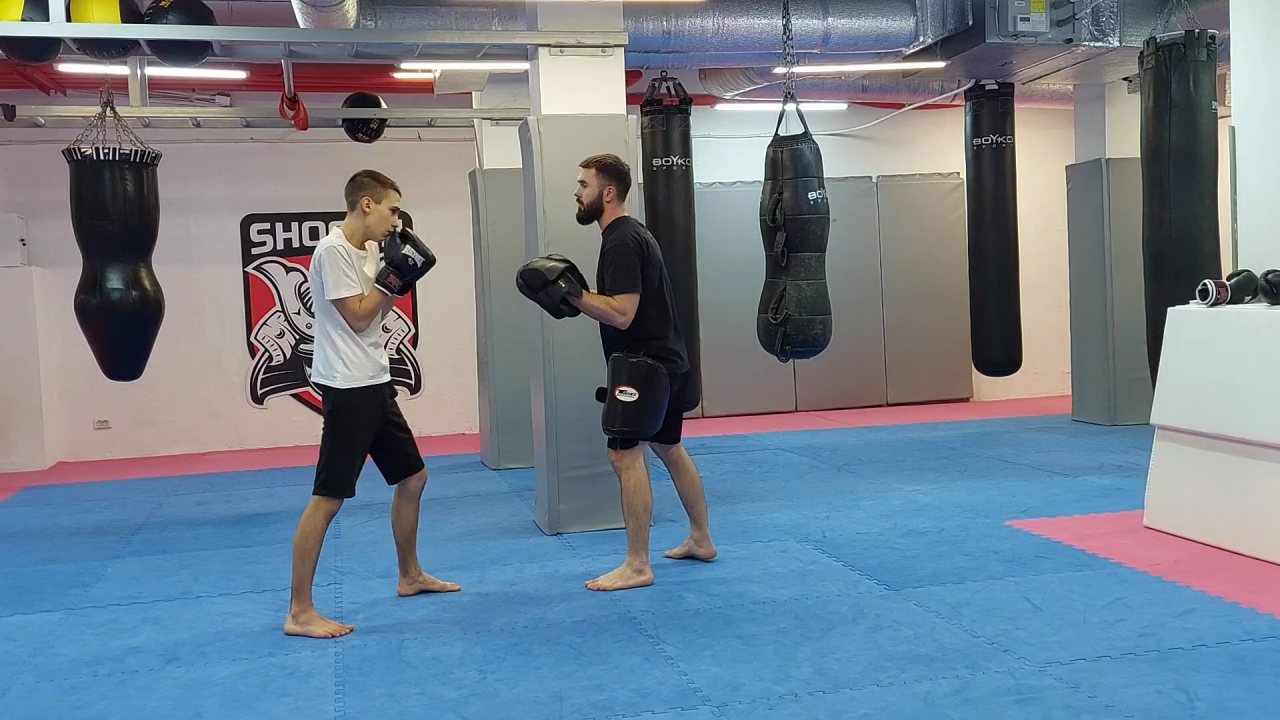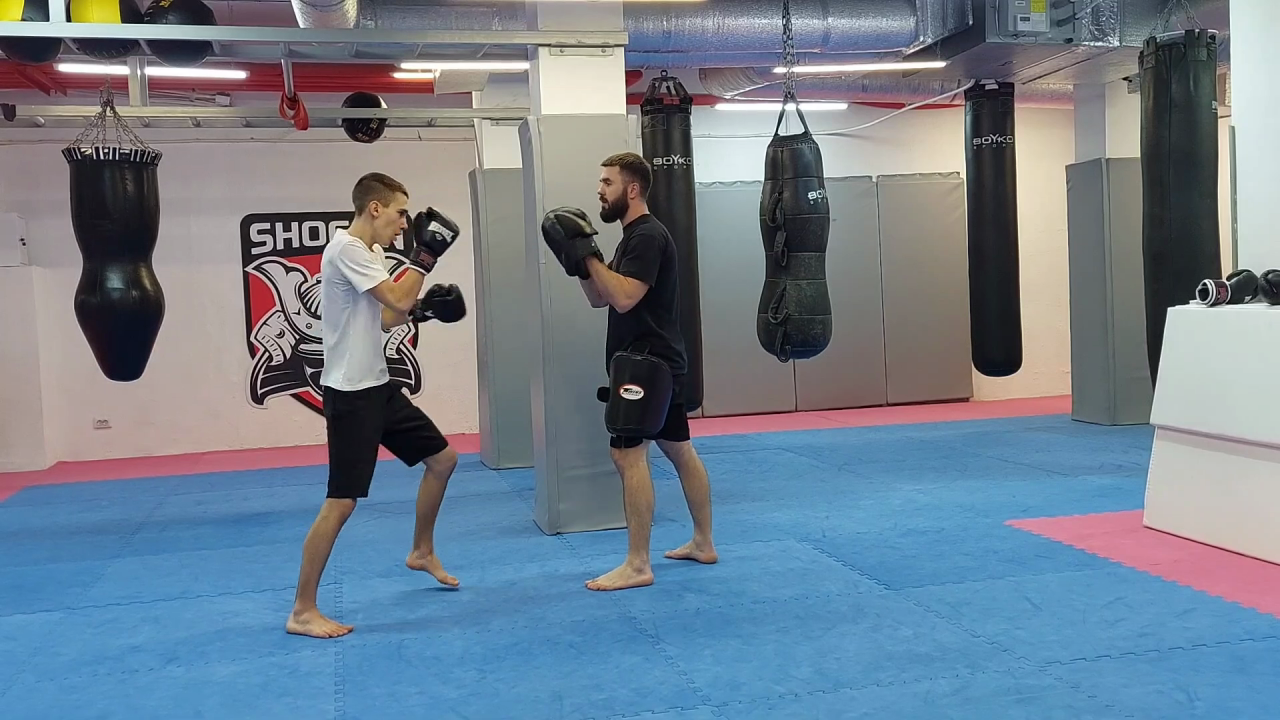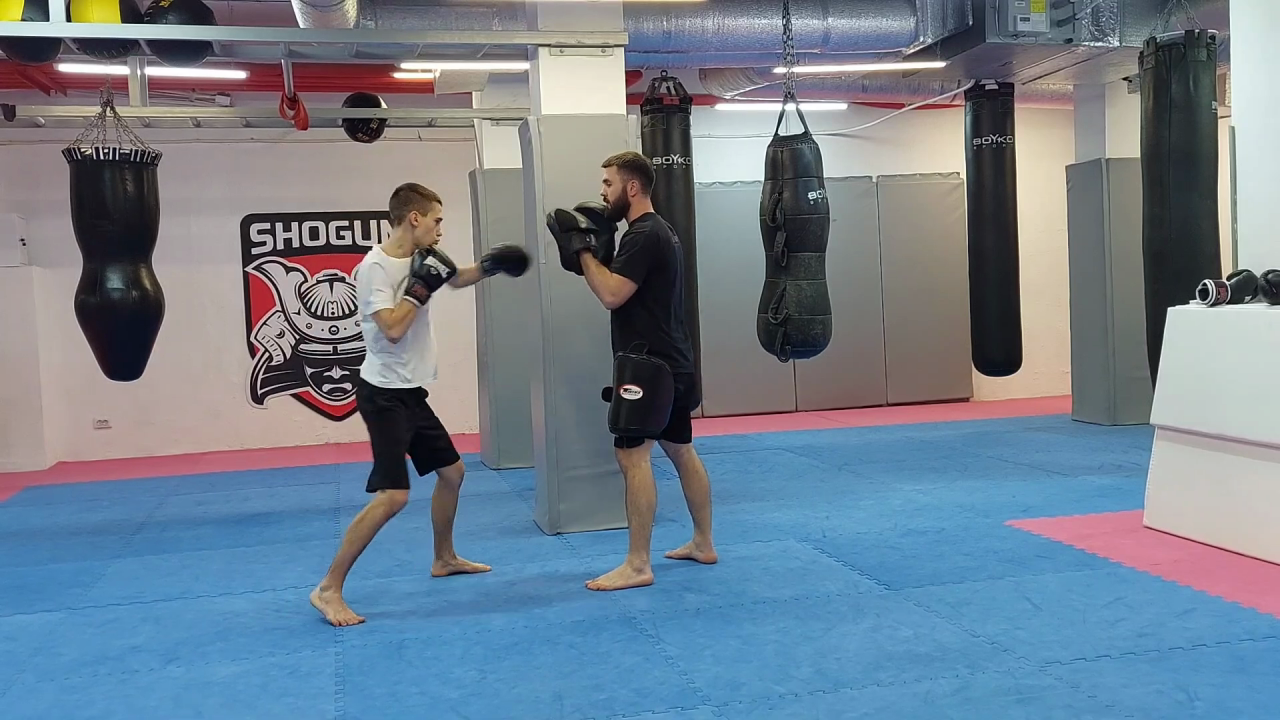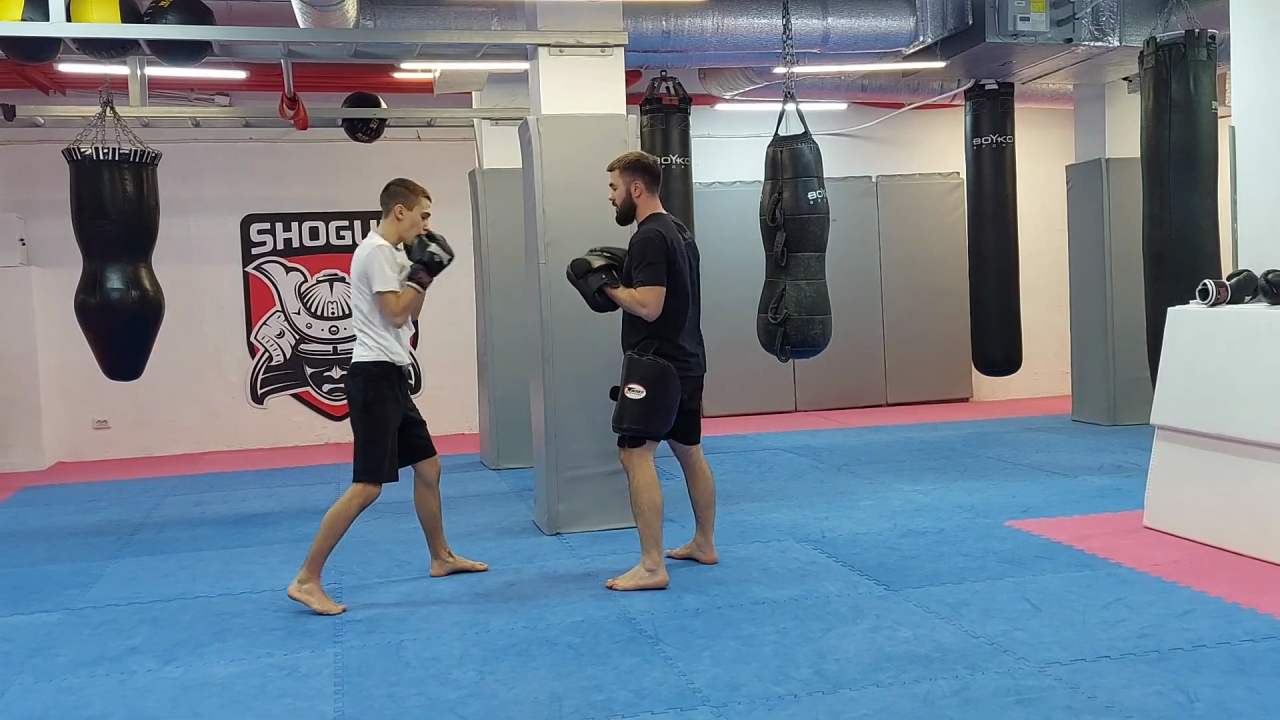
dt=0.5s
person 1, frame 1
left shoulder: (365, 251)
right shoulder: (333, 251)
right elbow: (359, 319)
right wrist: (389, 275)
left hip: (376, 386)
right hip: (348, 392)
left knee: (413, 479)
right knee: (326, 500)
left ankle: (410, 575)
right ankle: (300, 611)
person 1, frame 2
left shoulder: (373, 253)
right shoulder: (345, 249)
right elbow: (386, 305)
left wrist: (423, 309)
right wrist: (425, 255)
left hip: (380, 386)
right hip: (348, 394)
left knee: (441, 459)
right knee: (341, 503)
left ankle: (422, 552)
right ankle: (304, 610)
person 1, frame 3
left shoulder: (418, 257)
right shoulder: (374, 267)
left elbow: (454, 278)
right elbow: (393, 330)
left wrist: (489, 263)
right wrist: (420, 287)
left hip: (410, 391)
right hip: (383, 393)
left knee: (452, 471)
right knee: (391, 497)
left ankle: (444, 557)
right ankle: (328, 589)
person 1, frame 4
left shoulder: (395, 250)
right shoulder: (378, 252)
left elbow: (408, 313)
right elbow: (398, 315)
left wrist: (423, 273)
right wrist: (422, 269)
left hip: (390, 376)
right hip: (376, 375)
left knee: (429, 467)
right knee: (366, 487)
left ankle: (442, 556)
right ankle: (307, 580)
person 2, frame 1
left shoulder: (621, 241)
right shoulder: (628, 233)
left elbow: (622, 314)
right elbow: (617, 304)
left wrist: (571, 294)
right wrist: (575, 293)
left hip: (647, 364)
right hip: (663, 360)
left knee: (625, 455)
right knee: (669, 449)
left ankle: (638, 565)
right ankle: (701, 539)
person 2, frame 2
left shoulder: (647, 236)
right shoulder: (637, 235)
left elbow: (624, 299)
right elbow: (599, 298)
left wrist: (589, 256)
right wrist: (581, 262)
right hip: (658, 361)
left knee: (628, 455)
right knee: (679, 449)
left ankle: (638, 565)
right ankle: (703, 543)
person 2, frame 3
left shoulder: (645, 235)
right shoulder: (657, 232)
left elbow: (611, 295)
right elbow: (619, 287)
left wrist: (582, 251)
left hip: (652, 364)
right hip: (671, 362)
left knee: (633, 455)
right knee: (681, 450)
left ankle: (638, 565)
right ankle: (704, 543)
person 2, frame 4
left shoulder: (647, 237)
right shoulder: (679, 232)
left elbow: (648, 306)
left wrist: (607, 287)
right wrist: (624, 281)
left hip: (657, 365)
right hip: (685, 362)
left knee: (636, 456)
right knee: (689, 451)
left ankle: (652, 566)
right ankle: (703, 543)
